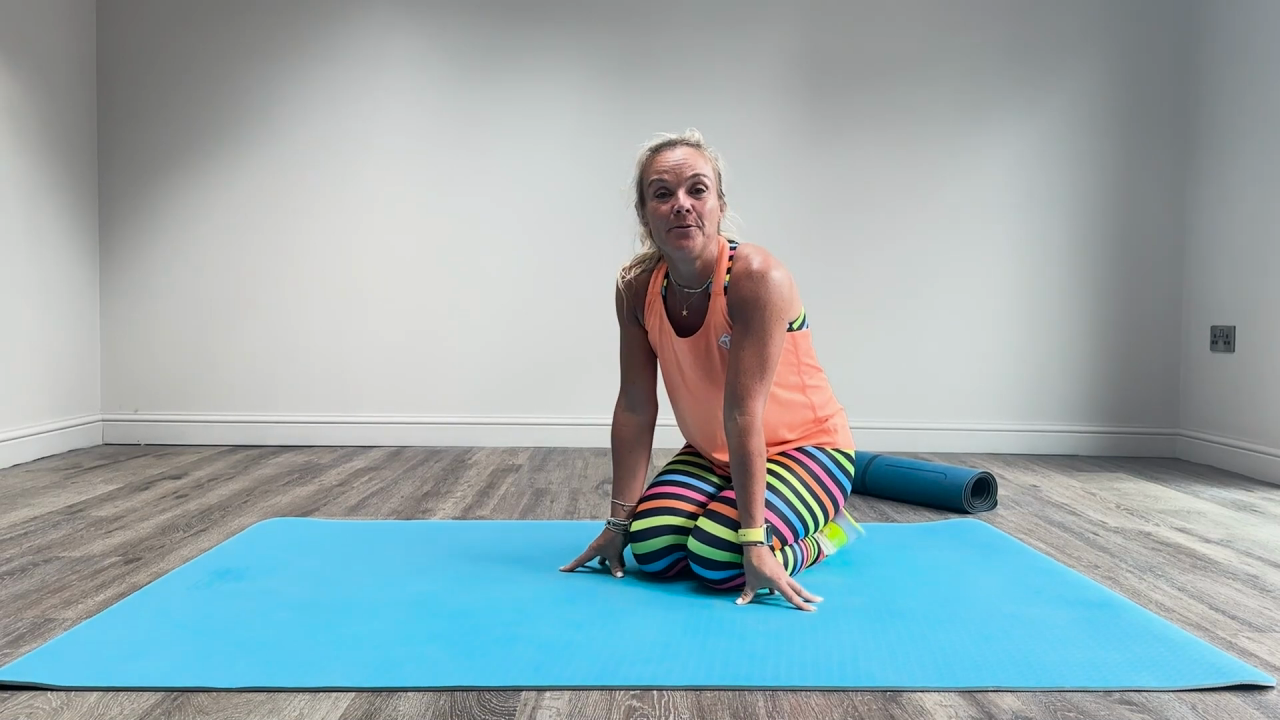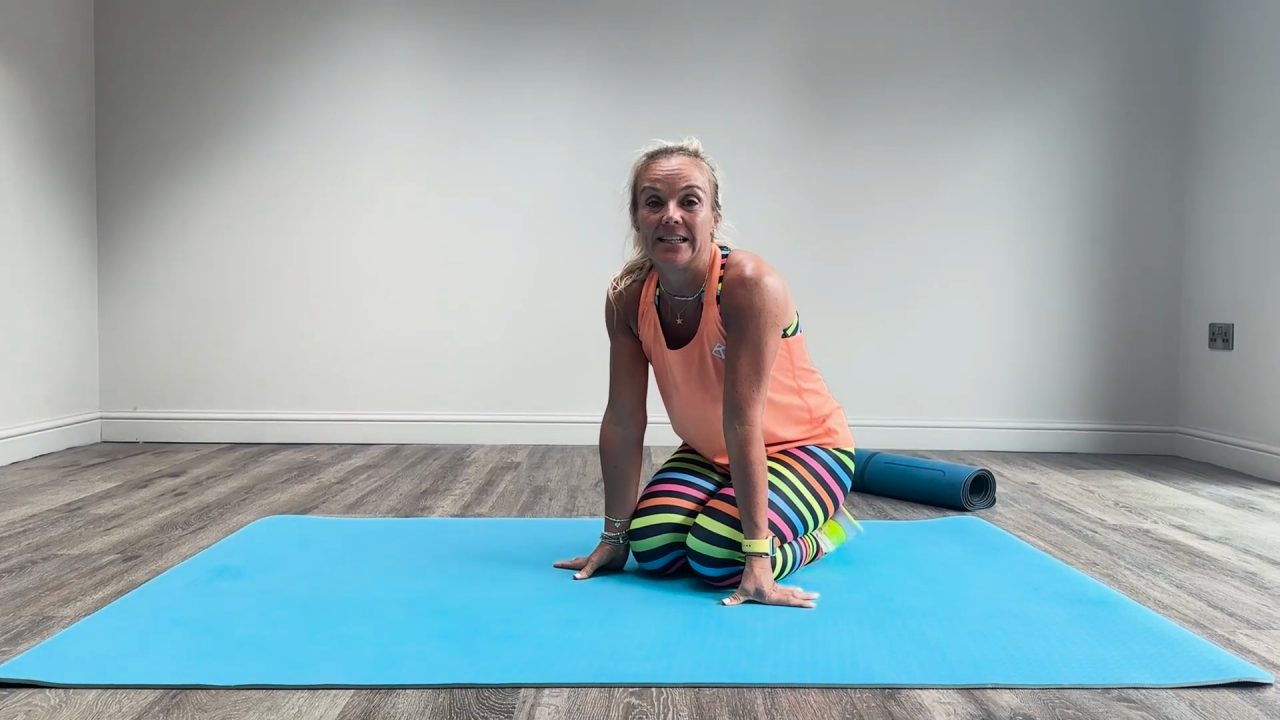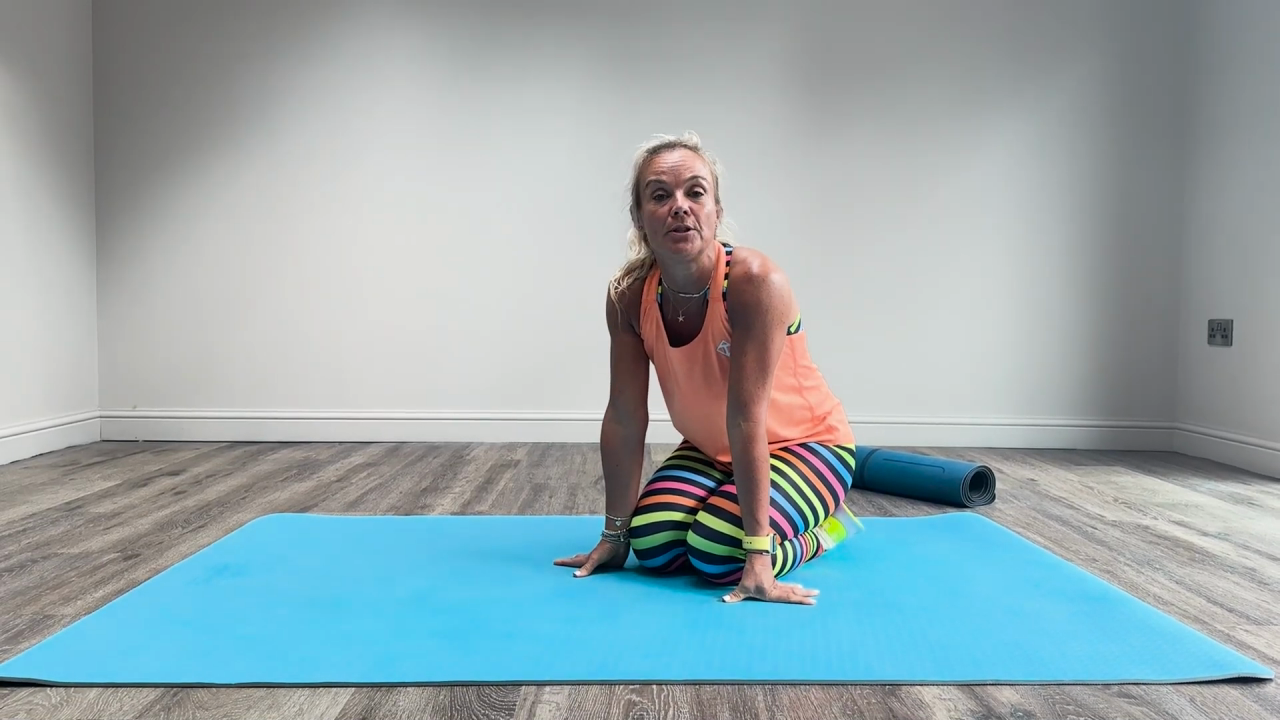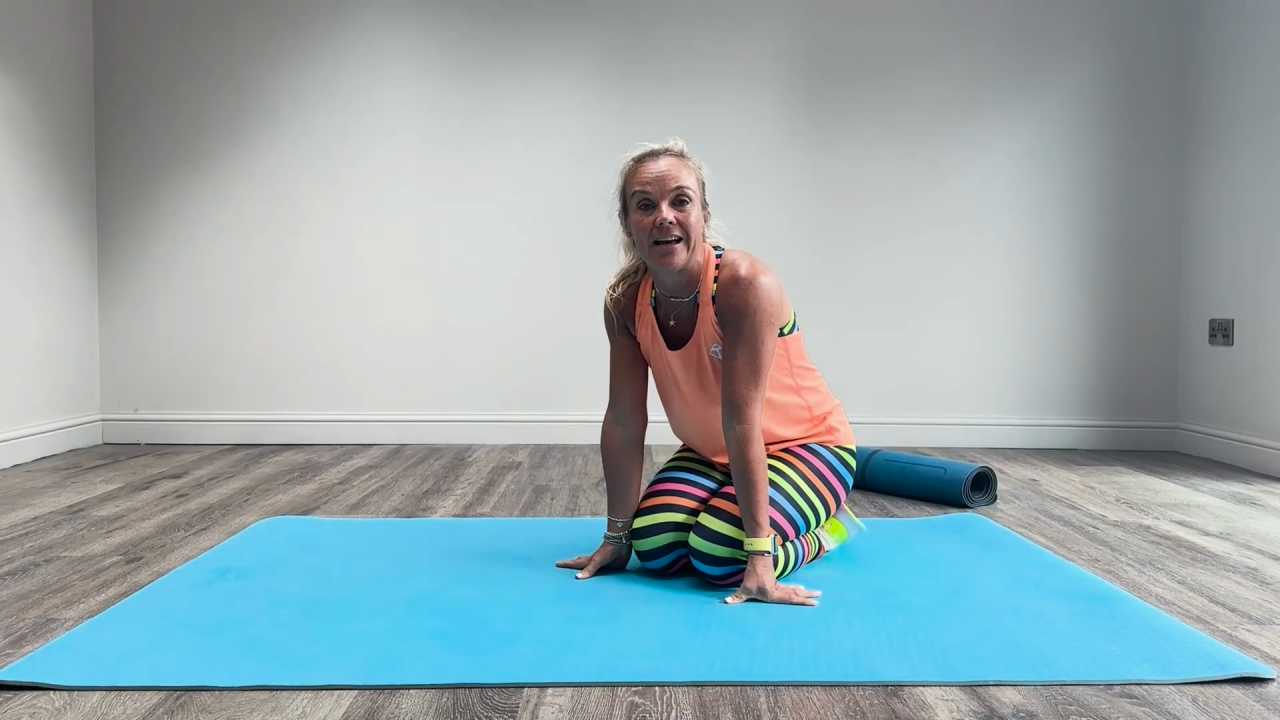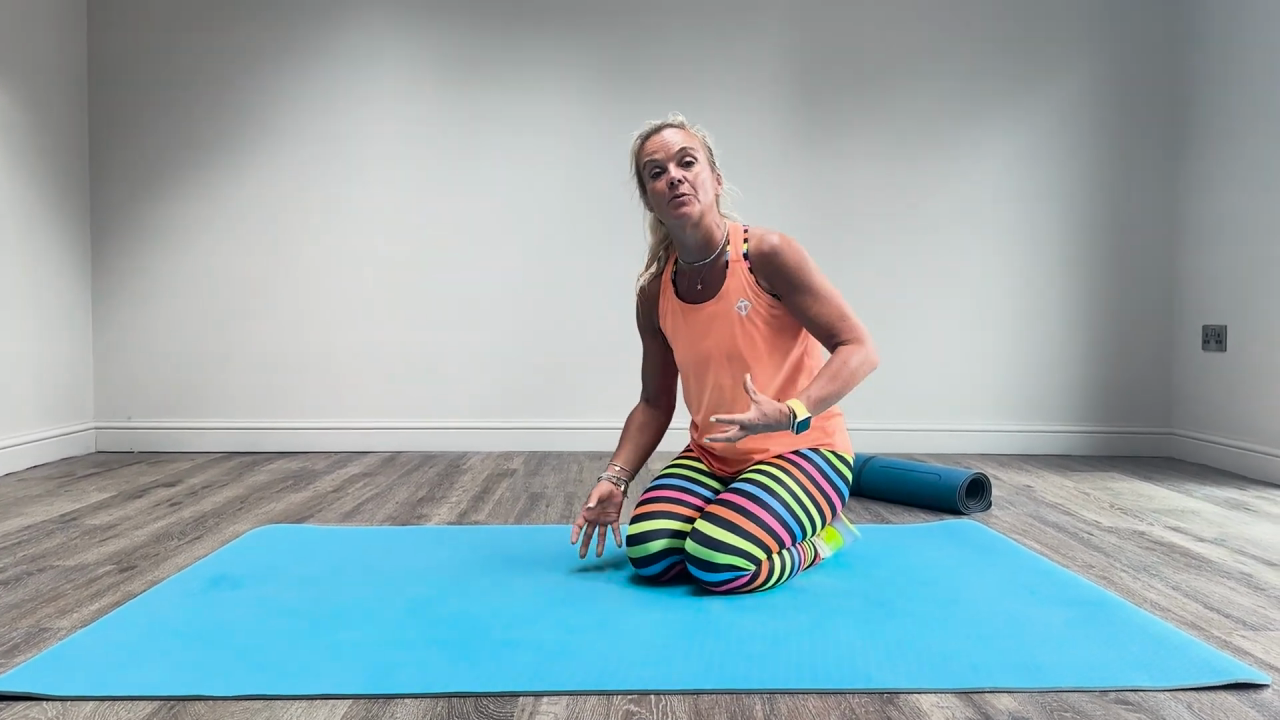
dt=1s
person 1, frame 1
left shoulder: (757, 279)
right shoulder: (637, 287)
left elbow: (744, 413)
right elbow: (634, 408)
left wrist: (753, 540)
right wrist: (619, 520)
left hip: (806, 447)
right hip: (713, 453)
left knee: (719, 558)
right knee: (652, 548)
left ankle: (821, 534)
person 1, frame 2
left shoulder: (750, 285)
right shoulder: (628, 297)
left elbow: (743, 421)
right elbow: (623, 420)
left wrist: (757, 554)
right wrist: (614, 535)
left hip: (806, 447)
right hip: (712, 452)
left knee: (718, 557)
right knee: (652, 547)
left ankle: (824, 529)
person 1, frame 3
left shoulder: (755, 282)
right shoulder: (629, 295)
left elbow: (747, 419)
right elbow: (624, 418)
left wrist: (757, 552)
right wrist: (614, 533)
left hip: (806, 444)
right hip: (712, 449)
left knee: (718, 553)
right knee: (653, 545)
left ankle: (823, 524)
person 1, frame 4
left shoulder: (746, 284)
right shoulder: (625, 300)
left elbow: (742, 421)
right elbow: (624, 420)
left wrist: (758, 553)
right wrist: (616, 535)
left hip: (807, 444)
right hip: (712, 452)
left knee: (720, 555)
right knee: (655, 547)
left ankle: (825, 527)
person 1, frame 5
left shoulder: (769, 254)
right shoulder: (653, 292)
left elbow: (859, 351)
right elbow: (654, 403)
left wrist: (792, 414)
right wrist: (616, 478)
left hip: (802, 452)
right hip: (712, 457)
left knee: (716, 561)
right knee: (647, 552)
left ankle: (819, 532)
